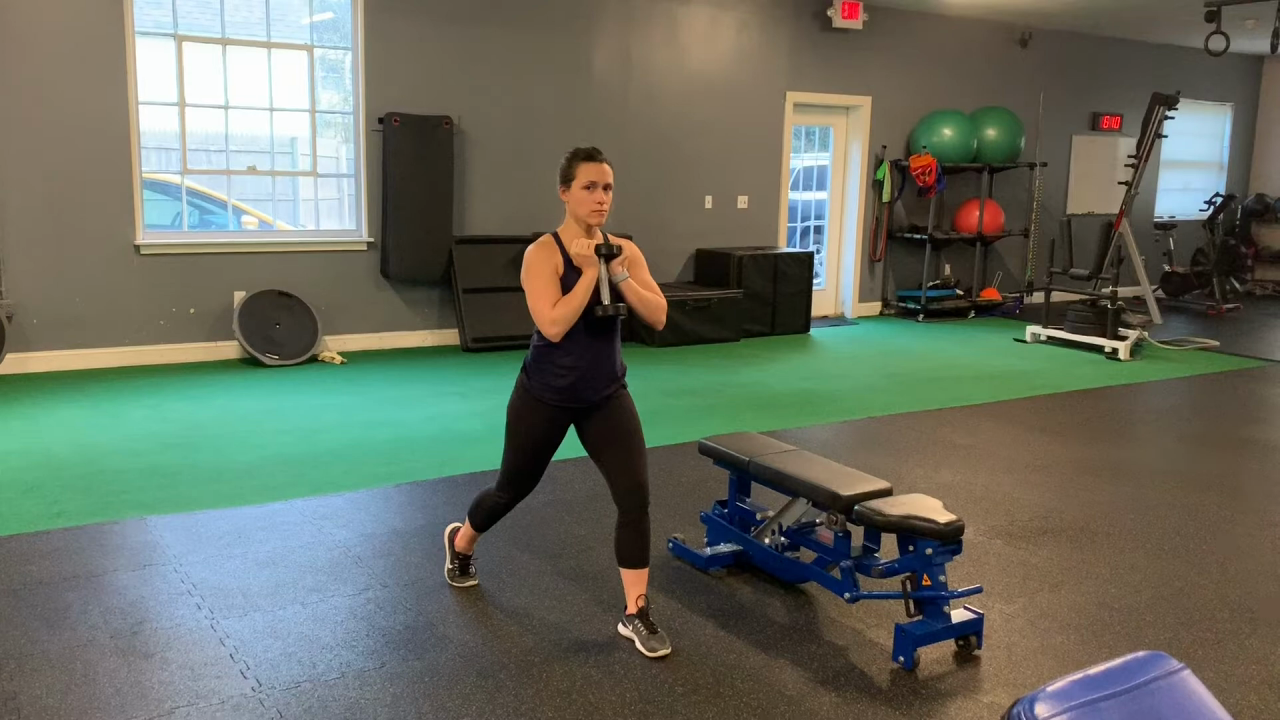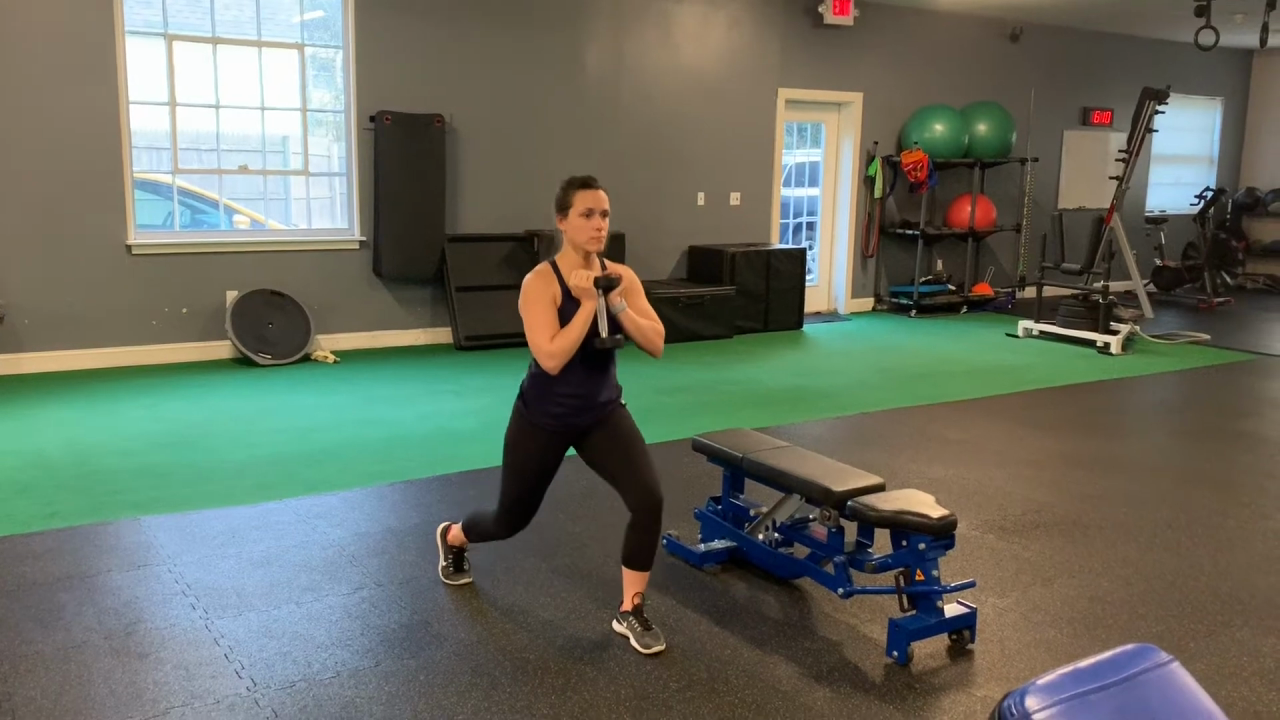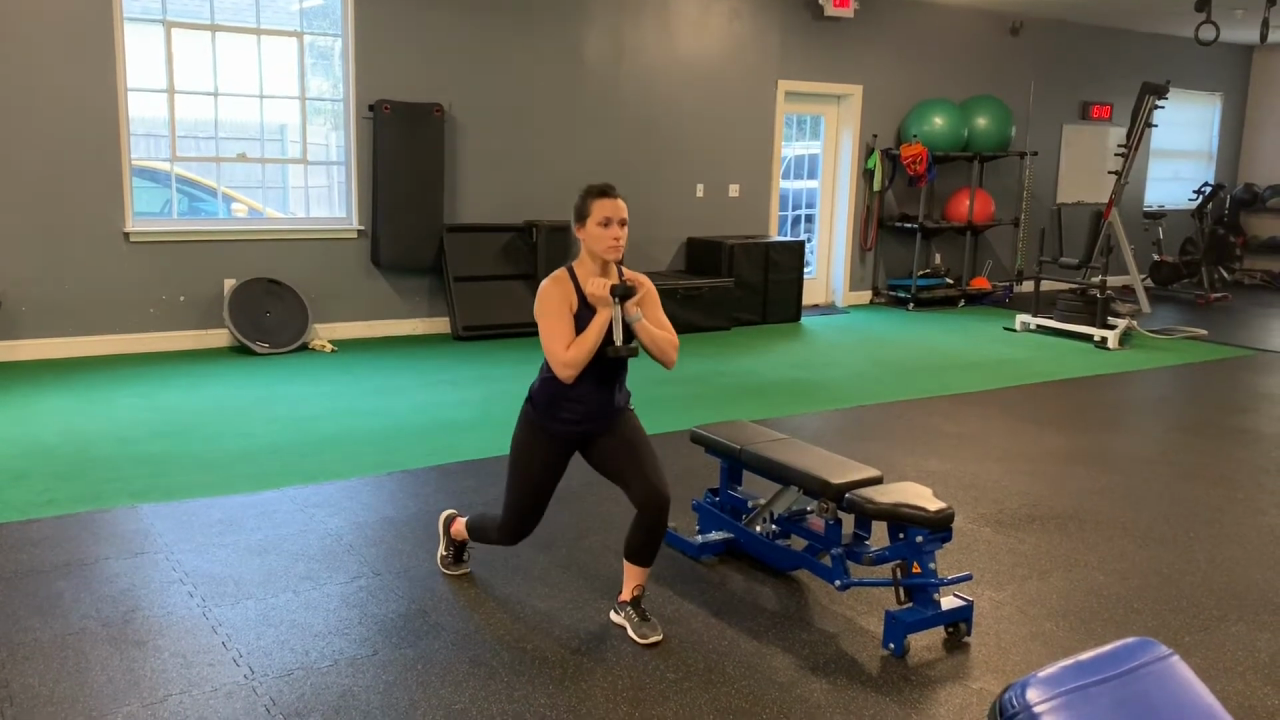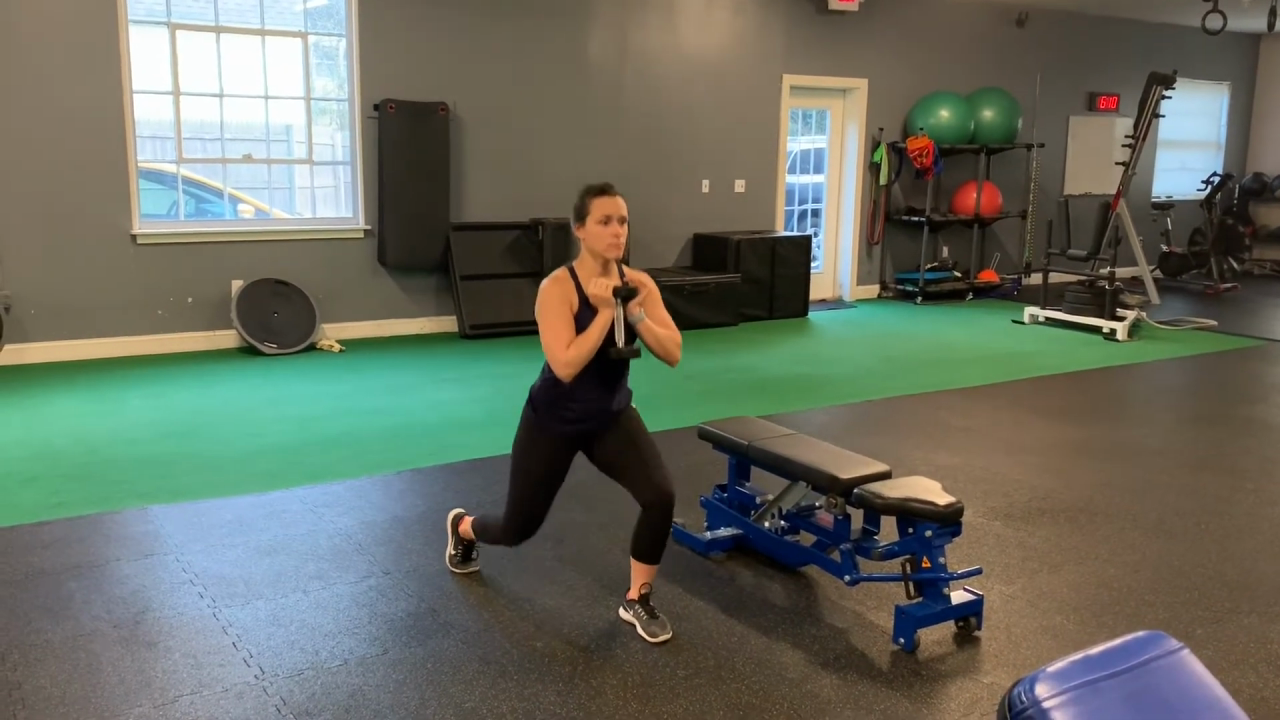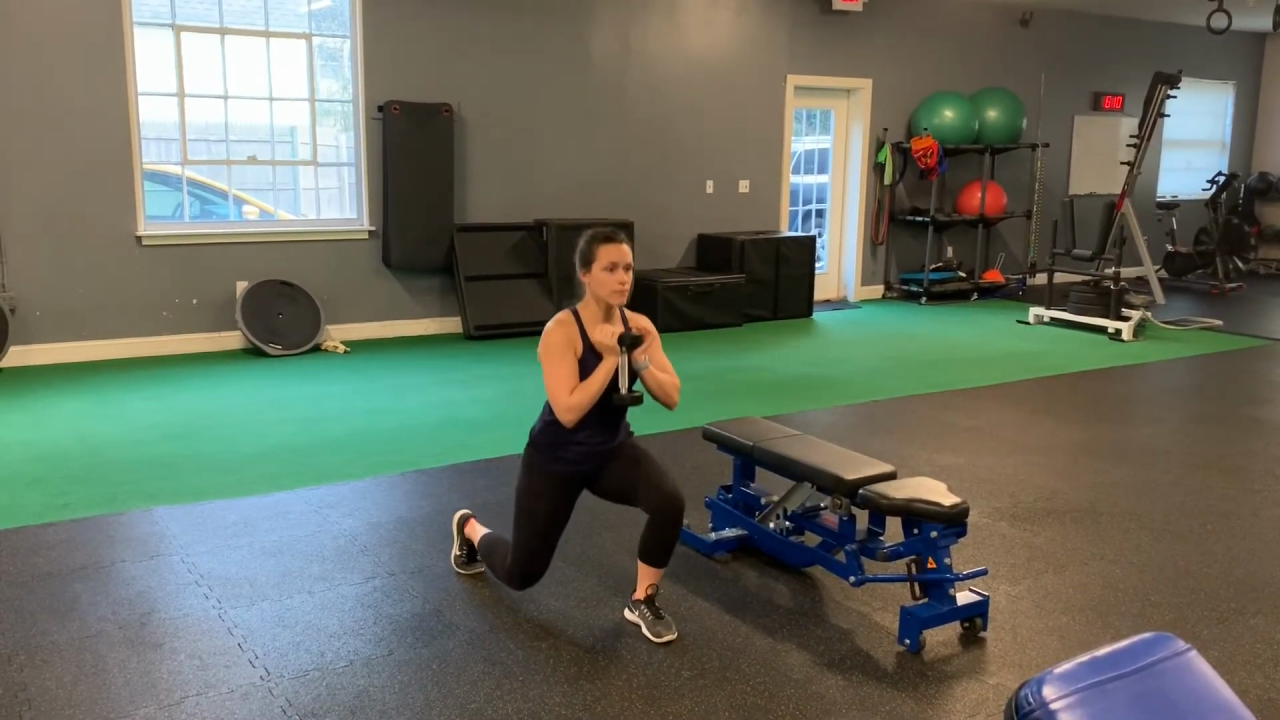
dt=1s
person 1, frame 1
left shoulder: (625, 250)
right shoulder: (543, 253)
left elbow: (658, 317)
right elbow: (553, 326)
left wrist: (619, 274)
right wrist: (589, 271)
left hip: (606, 394)
right hip: (546, 395)
left knee: (635, 494)
right knee: (514, 487)
left ankle: (636, 613)
right ankle: (460, 540)
person 1, frame 2
left shoulder: (622, 276)
right shoulder: (541, 281)
left elbow: (656, 344)
right elbow: (551, 358)
left wrist: (617, 303)
right wrist: (588, 303)
left hip: (602, 412)
right hip: (543, 418)
left knee: (649, 500)
right knee: (513, 517)
left ankle: (631, 610)
right ankle: (453, 537)
person 1, frame 3
left shoulder: (638, 285)
right shoulder: (557, 288)
left elbow: (670, 356)
right elbow: (566, 367)
left wrist: (631, 313)
right wrist: (604, 312)
left hip: (610, 416)
right hip: (551, 421)
left knee: (656, 499)
right knee: (513, 528)
left ankle: (629, 601)
right ankle: (455, 527)
person 1, frame 4
left shoulder: (639, 284)
right shoulder: (558, 287)
left elbow: (673, 354)
right elbow: (565, 366)
left wrist: (635, 313)
right wrist: (605, 310)
left hip: (612, 415)
right hip: (553, 420)
left knee: (660, 496)
right knee: (519, 526)
left ankle: (637, 600)
right ankle: (463, 526)
person 1, frame 5
left shoulder: (640, 326)
right shoulder: (561, 331)
left elbow: (672, 397)
right elbow: (568, 412)
left wrist: (639, 359)
right wrist: (610, 359)
left hip: (613, 450)
right hip: (555, 460)
left knee: (669, 503)
right knee: (523, 573)
left ankle: (643, 601)
right ankle: (470, 528)
